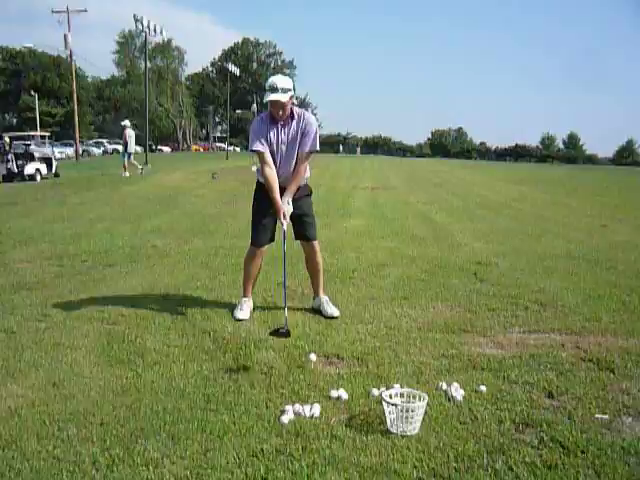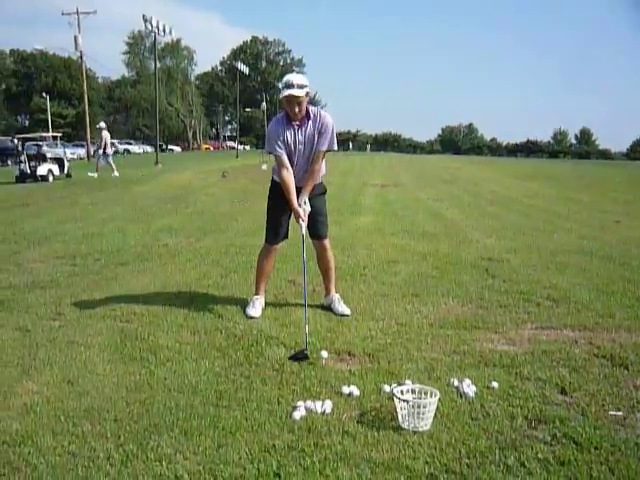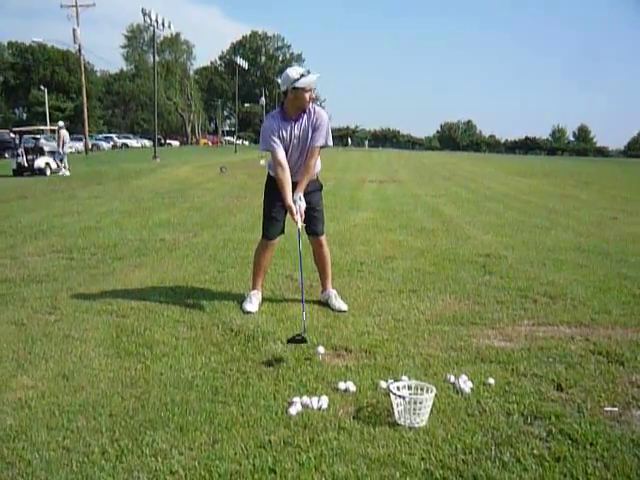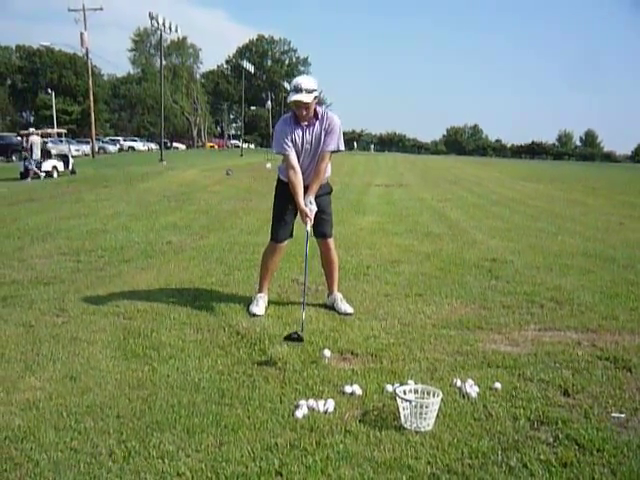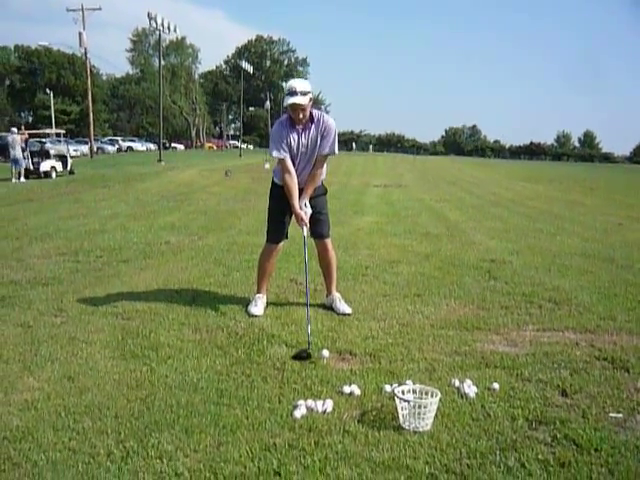
dt=1s
person 1, frame 1
left shoulder: (307, 121)
right shoulder: (259, 125)
left elbow: (302, 163)
right elbow: (267, 165)
left wrist: (288, 197)
right wrist: (277, 203)
left hip: (298, 188)
right hip: (267, 189)
left knee: (311, 244)
right knee: (257, 245)
left ankle: (320, 298)
right ankle: (246, 299)
person 1, frame 2
left shoulder: (323, 120)
right shoulder: (276, 127)
left elbow: (317, 163)
right elbow: (284, 168)
left wrist: (304, 197)
right wrist: (294, 205)
left hip: (313, 187)
right hip: (281, 188)
left knee: (322, 242)
right knee: (271, 243)
left ankle: (331, 295)
right ankle: (258, 296)
person 1, frame 3
left shoulder: (318, 116)
right shoulder: (272, 122)
left elbow: (312, 159)
right elbow: (280, 165)
left wrist: (299, 194)
right wrist: (288, 203)
left hip: (309, 183)
right hip: (277, 183)
left knee: (319, 238)
right knee: (269, 239)
left ankle: (328, 291)
right ankle: (255, 292)
person 1, frame 4
left shoulder: (330, 121)
right shoulder: (284, 126)
left elbow: (323, 163)
right elbow: (292, 168)
left wrist: (310, 198)
right wrist: (300, 204)
left hip: (319, 187)
right hip: (288, 186)
left knee: (327, 240)
right knee: (278, 241)
left ankle: (334, 294)
right ankle: (261, 294)
person 1, frame 5
left shoulder: (326, 124)
right shoulder: (280, 128)
left elbow: (319, 166)
right elbow: (287, 171)
left wrist: (305, 199)
right wrist: (295, 208)
left hip: (314, 189)
right hip: (282, 189)
left knee: (324, 241)
right knee: (273, 243)
left ankle: (332, 295)
right ankle: (260, 295)
